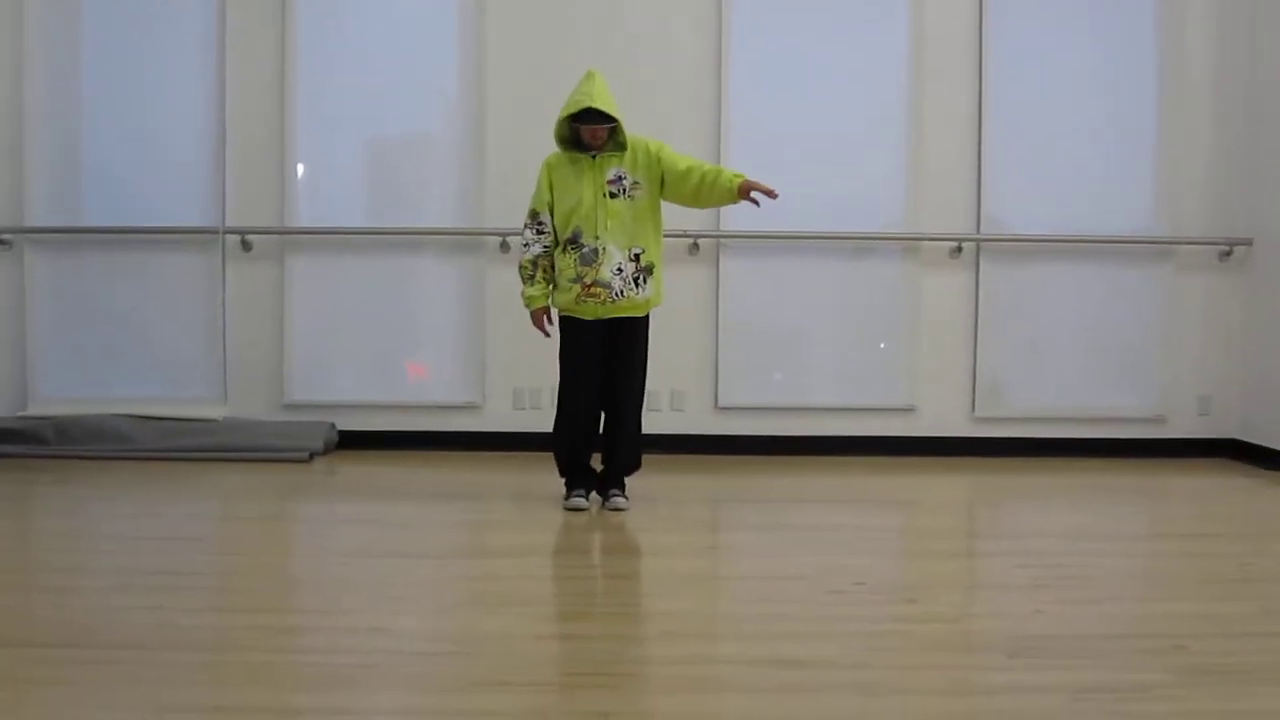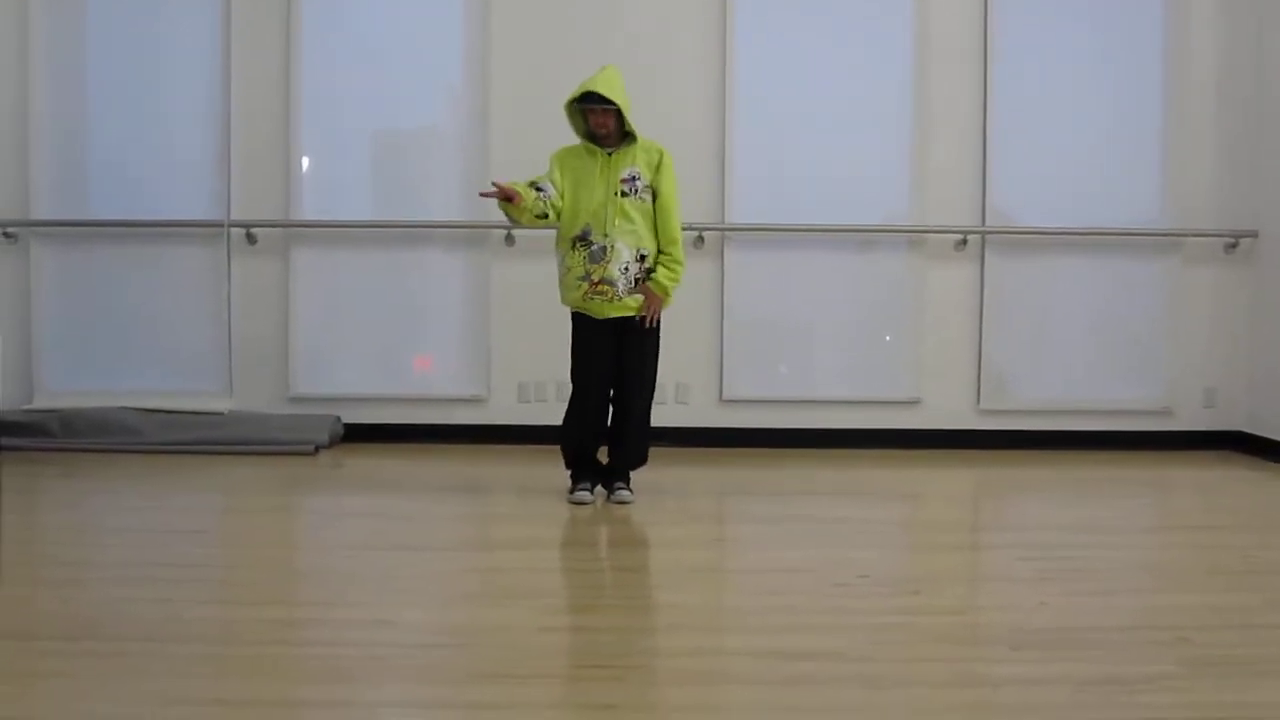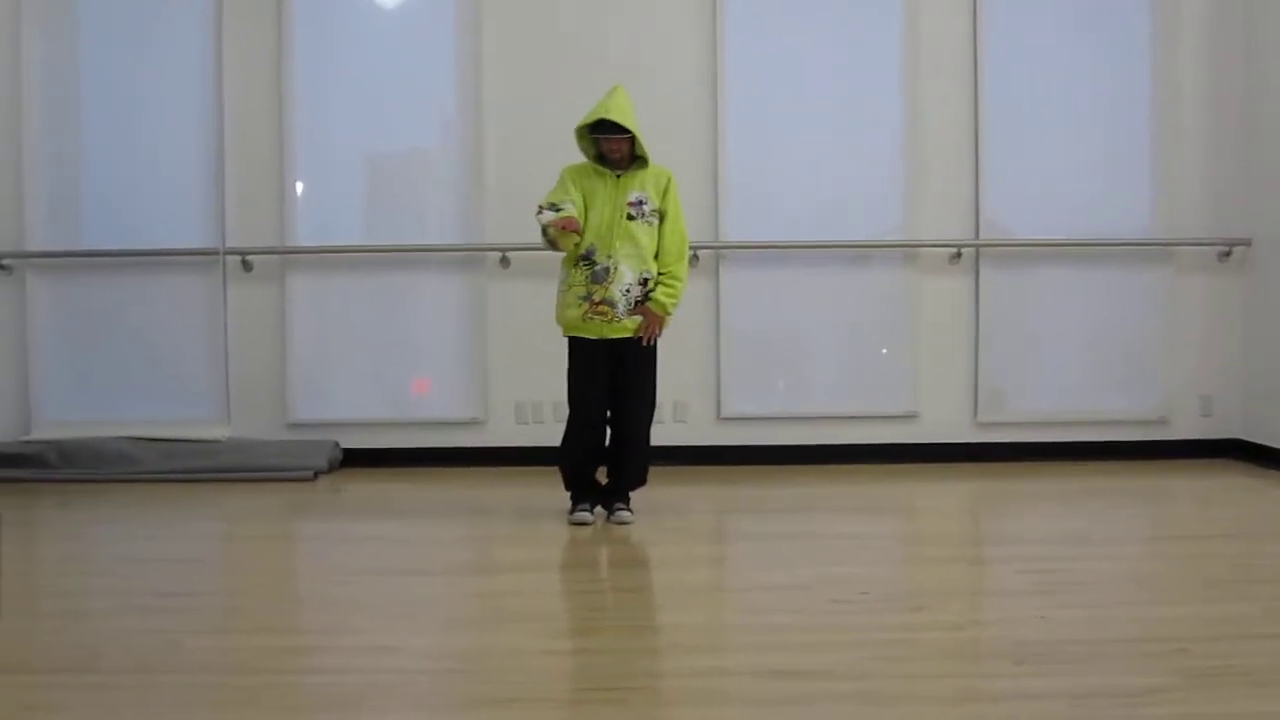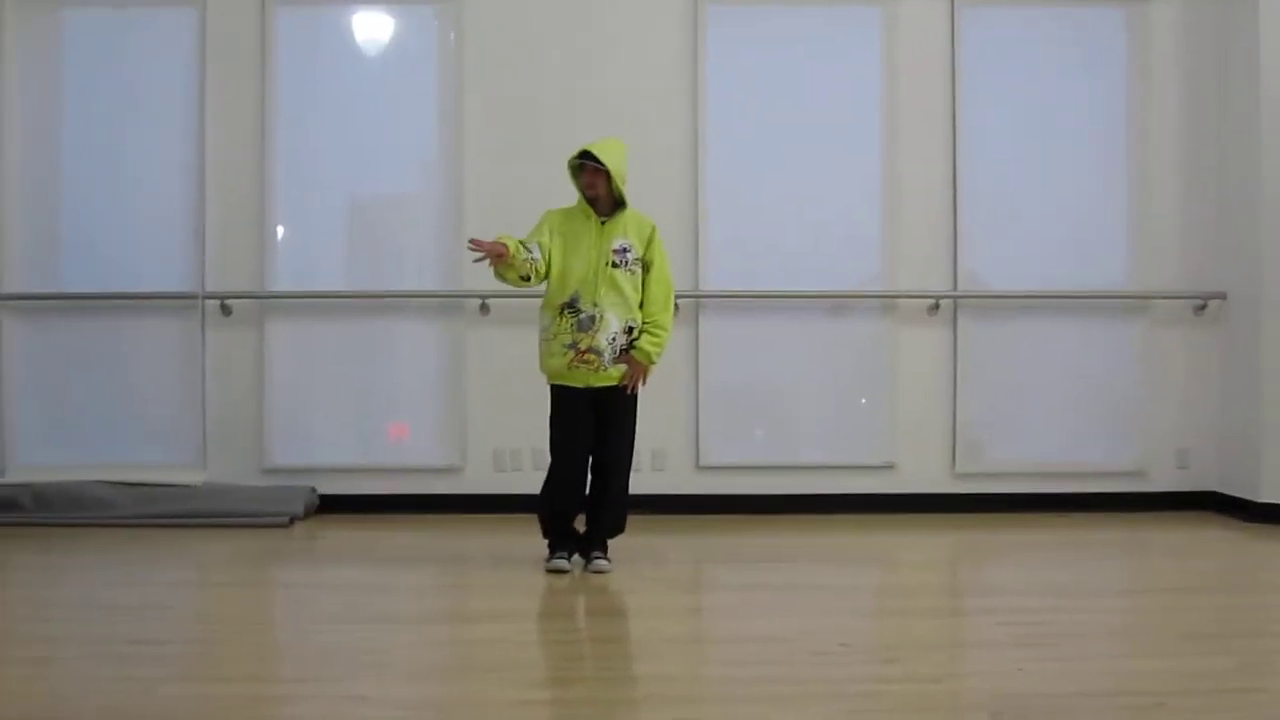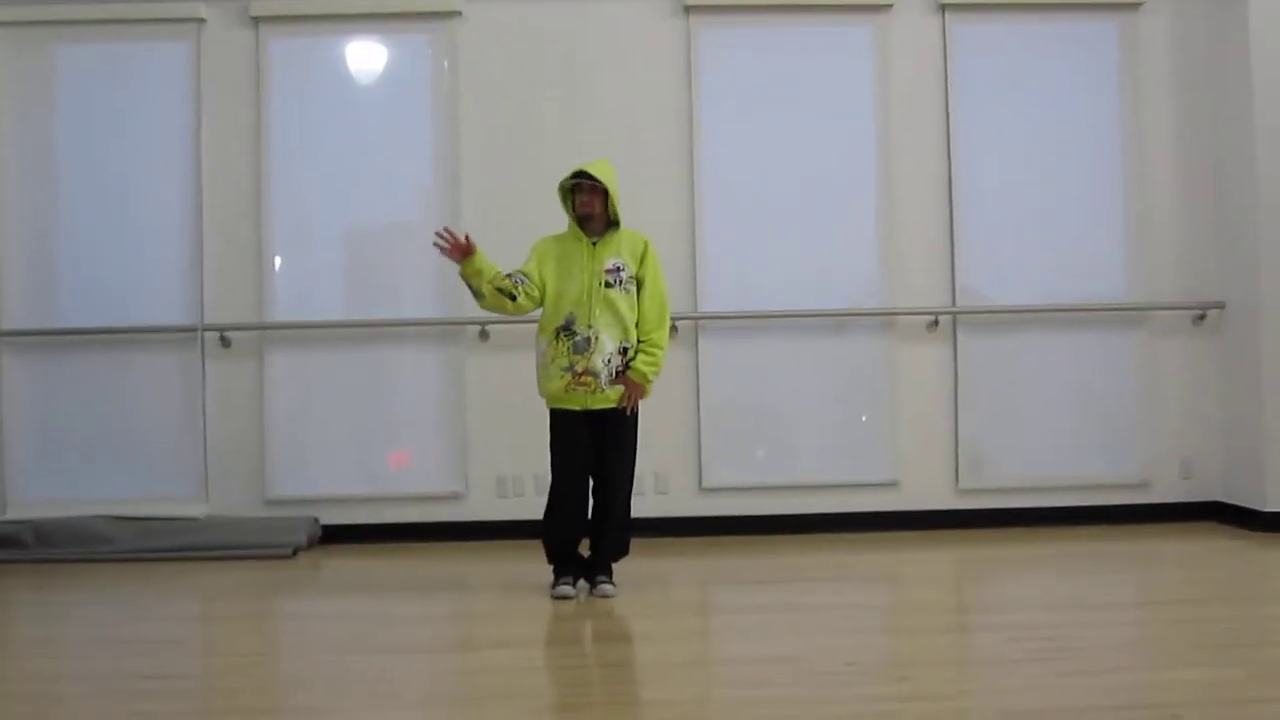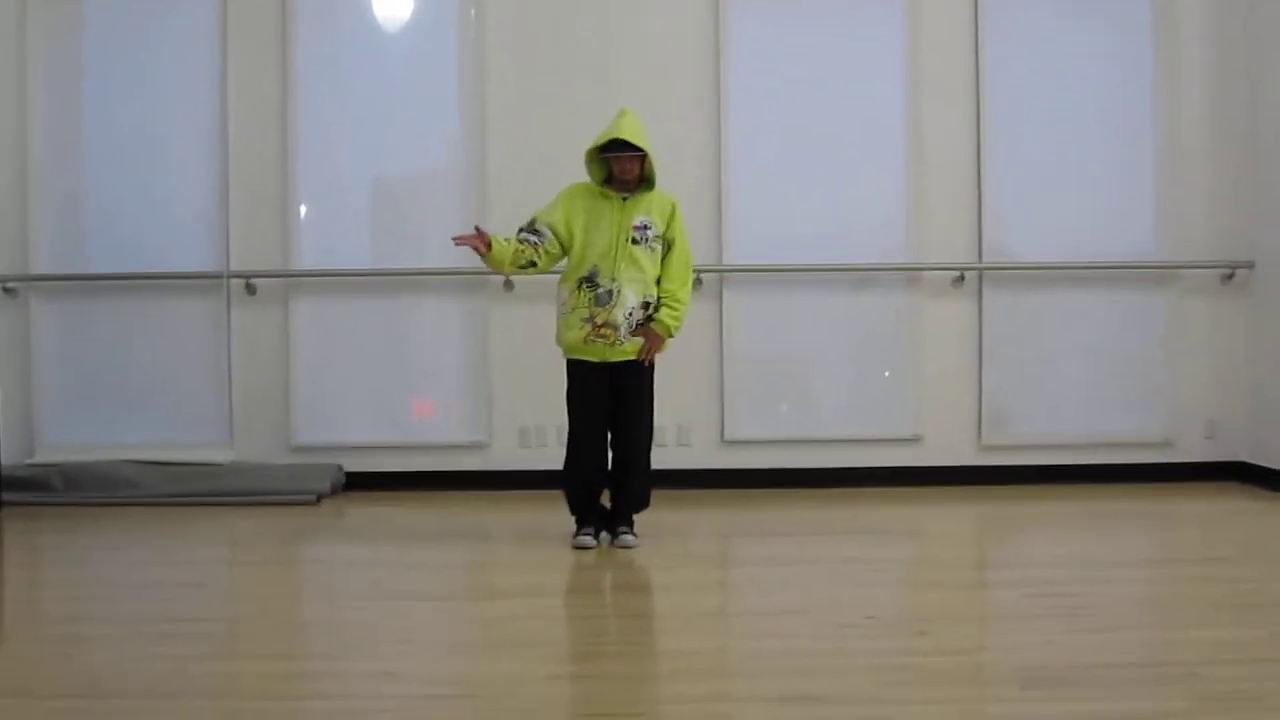
dt=0.5s
person 1, frame 1
left shoulder: (645, 155)
right shoulder: (555, 167)
left elbow: (694, 177)
right elbow: (537, 236)
left wrist: (735, 184)
right wrist: (536, 296)
left hip: (631, 303)
right hip: (577, 305)
left knee: (625, 396)
right knee: (578, 395)
left ankle: (614, 478)
right ankle: (577, 478)
person 1, frame 2
left shoulder: (653, 157)
right shoulder: (566, 160)
left elbow: (670, 229)
right elbow: (542, 207)
left wrist: (662, 285)
right wrist: (513, 198)
left hip: (639, 302)
right hip: (589, 301)
left knee: (635, 393)
right knee: (588, 391)
left ankle: (619, 472)
right ankle: (582, 471)
person 1, frame 3
left shoulder: (659, 181)
right shoulder: (574, 177)
left elbow: (674, 252)
right elbow: (553, 223)
left wrist: (660, 305)
right wrist: (561, 227)
left hip: (638, 322)
right hip: (586, 321)
left knee: (634, 414)
right knee: (586, 413)
left ankle: (619, 492)
right ankle: (582, 492)
person 1, frame 4
left shoulder: (642, 229)
right shoulder: (557, 222)
left elbow: (660, 299)
right elbow: (529, 266)
left wrist: (646, 353)
right wrist: (506, 253)
left hip: (620, 371)
right hip: (570, 369)
left knee: (614, 462)
right knee: (567, 459)
left ankle: (598, 540)
right ankle: (560, 540)
person 1, frame 5
left shoulder: (637, 247)
right shoulder: (549, 249)
left elbow: (655, 317)
right elbow: (516, 296)
left wrist: (642, 372)
right wrist: (473, 265)
left hip: (618, 392)
right hip: (567, 392)
left knee: (615, 484)
right knee: (567, 484)
left ankle: (602, 564)
right ankle: (565, 565)
person 1, frame 6
left shoulder: (663, 206)
right shoulder: (575, 199)
left elbow: (675, 272)
right elbow: (535, 247)
left wrist: (667, 321)
right wrist: (491, 249)
left hip: (637, 346)
right hip: (585, 344)
left knee: (633, 437)
right knee: (586, 436)
left ankle: (623, 516)
right ankle: (587, 516)
